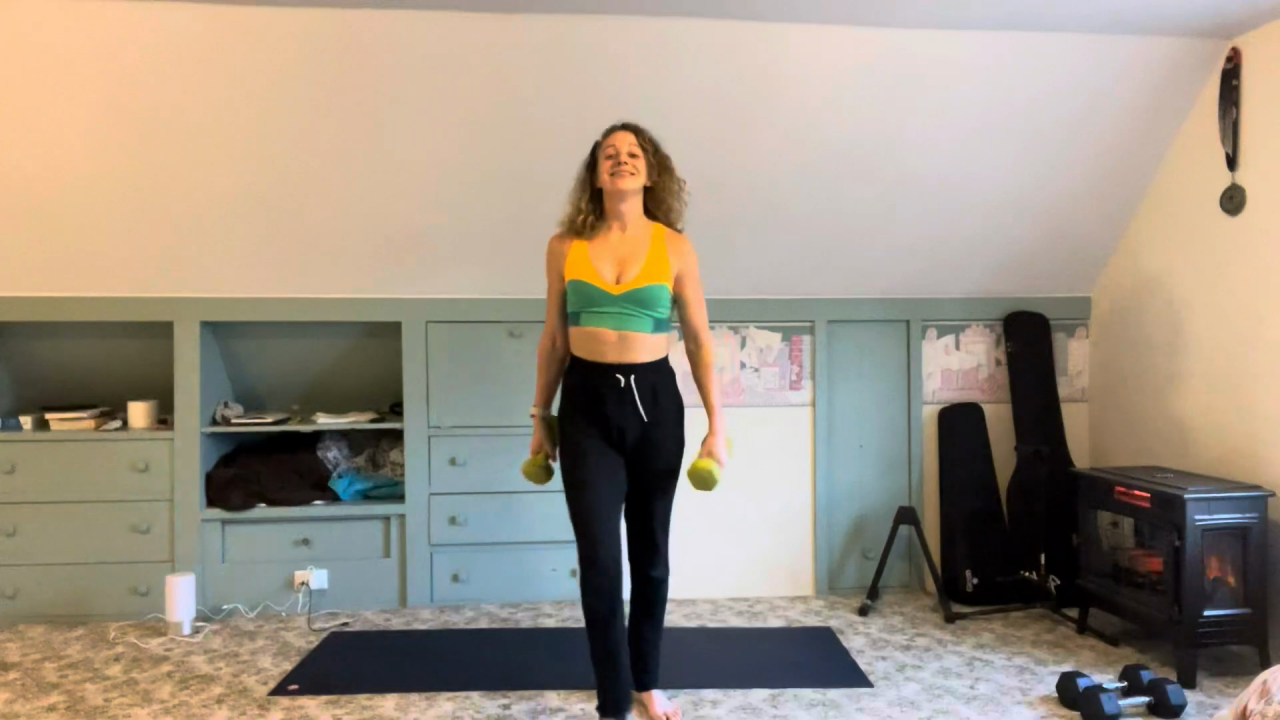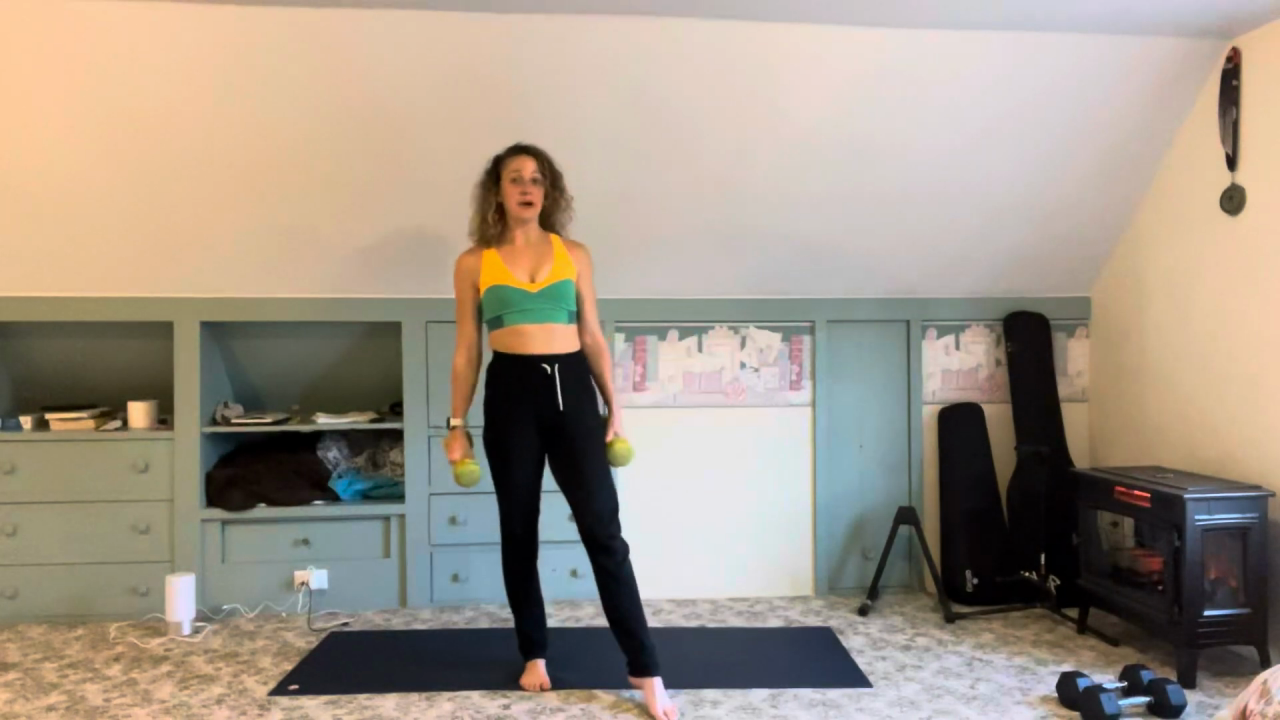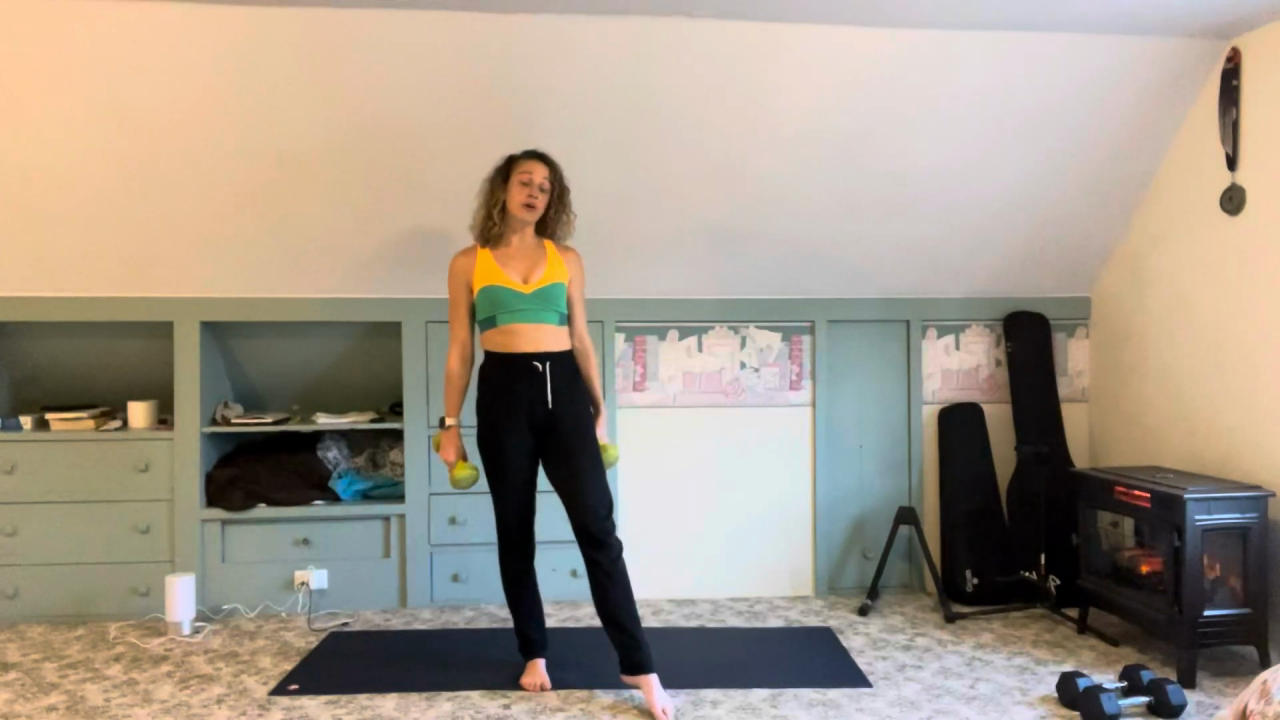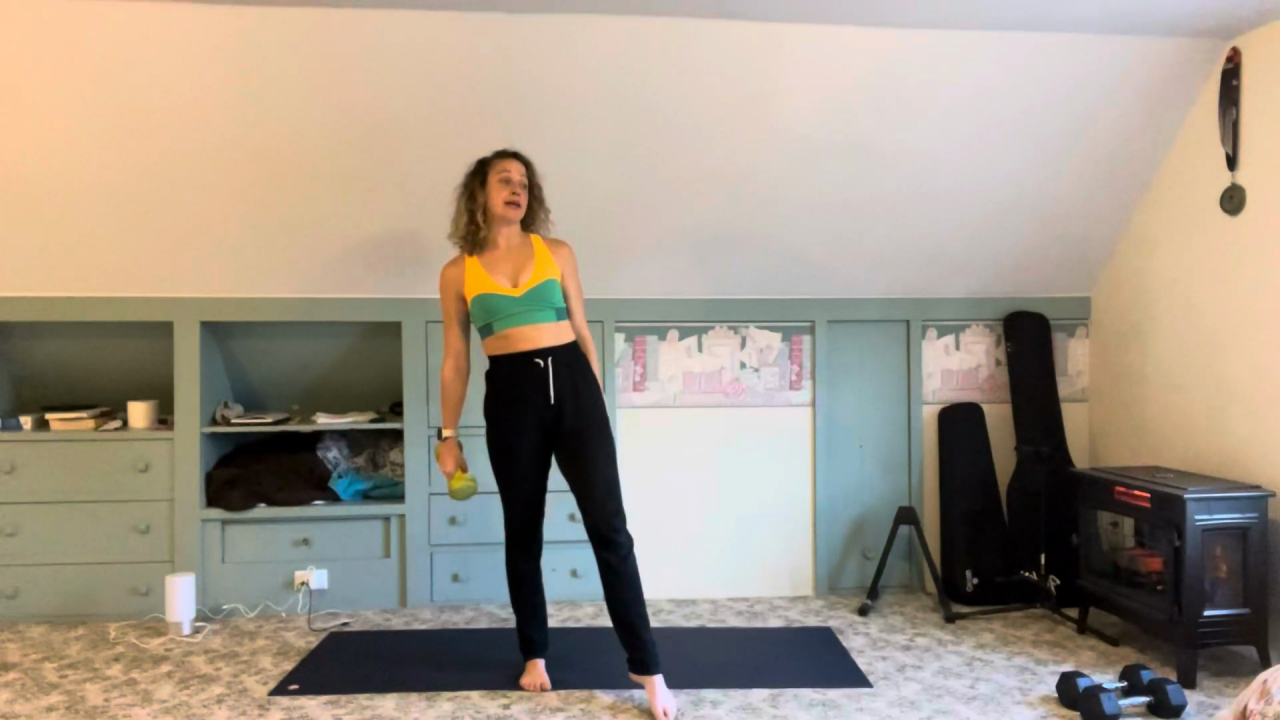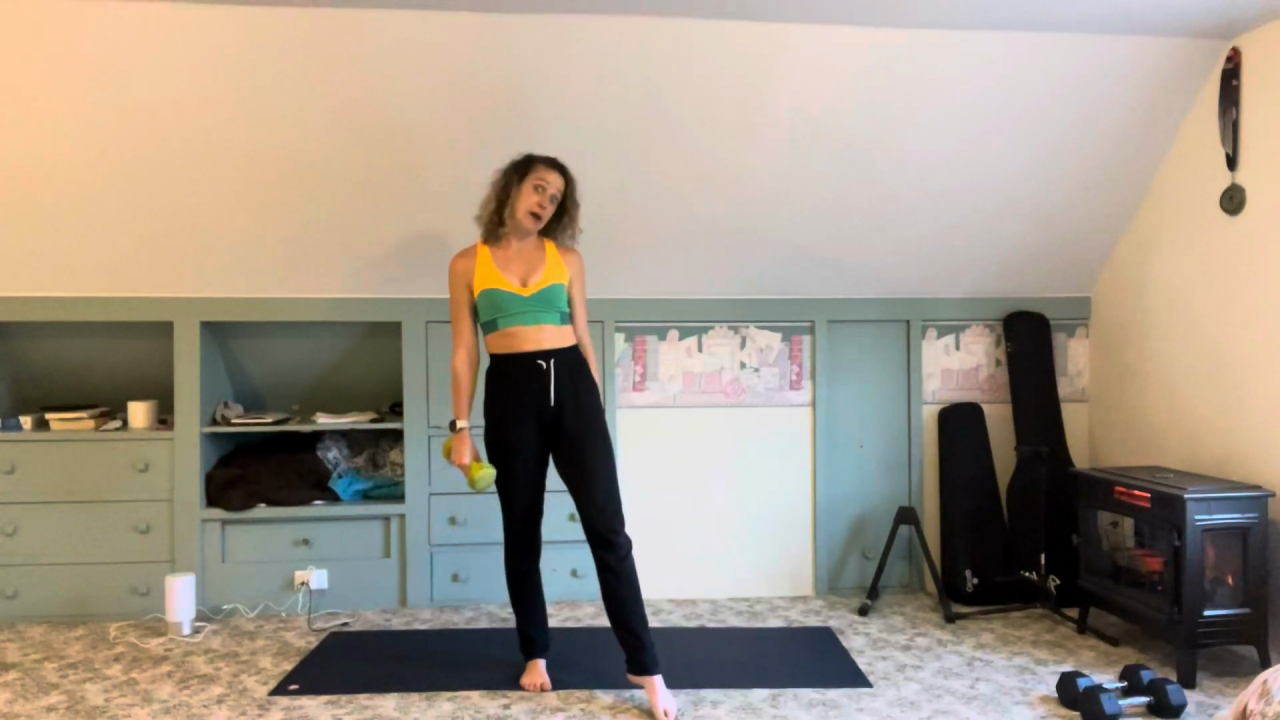
dt=1s
person 1, frame 1
left shoulder: (675, 248)
right shoulder: (564, 248)
left elbow: (699, 340)
right elbow: (554, 340)
left wrist: (714, 422)
right wrist: (540, 416)
left hip: (655, 400)
right hip: (587, 402)
left knee: (650, 552)
right knee: (599, 556)
person 1, frame 2
left shoulder: (574, 254)
right shoulder: (473, 263)
left elbow: (593, 336)
right elbow: (466, 350)
left wrist: (614, 408)
right wrist: (456, 425)
left hip: (571, 390)
right hip: (510, 394)
left knee: (603, 528)
right knee: (519, 531)
left ankle: (645, 670)
right ankle: (534, 654)
person 1, frame 3
left shoulder: (567, 259)
right shoulder: (468, 262)
right elbow: (459, 349)
left wrist: (600, 411)
right wrist: (450, 424)
left hip: (563, 390)
right hip: (504, 392)
left knee: (597, 526)
right knee: (515, 531)
left ankle: (639, 666)
right ankle: (534, 653)
person 1, frame 4
left shoulder: (557, 253)
right shoulder: (457, 272)
left elbow: (582, 333)
right elbow: (455, 360)
left wrist: (598, 399)
right wrist: (448, 435)
left hip: (572, 383)
right hip: (510, 395)
left knee: (608, 527)
right knee: (523, 531)
left ankle: (646, 666)
right ankle: (534, 654)
person 1, frame 5
left shoulder: (567, 258)
right shoulder: (468, 262)
right elbow: (464, 351)
left wrist: (595, 405)
right wrist: (461, 427)
left hip: (571, 387)
right hip: (510, 392)
left knee: (607, 527)
right knee: (521, 531)
left ankle: (644, 666)
right ankle: (535, 653)
